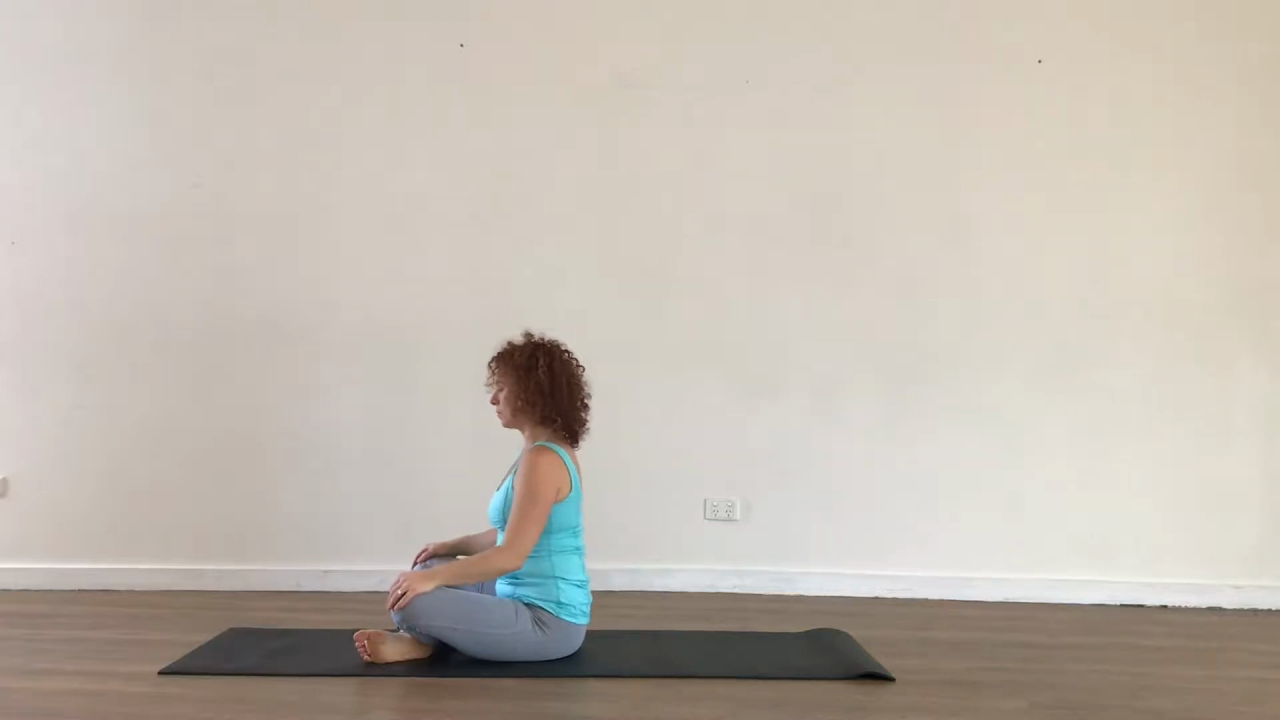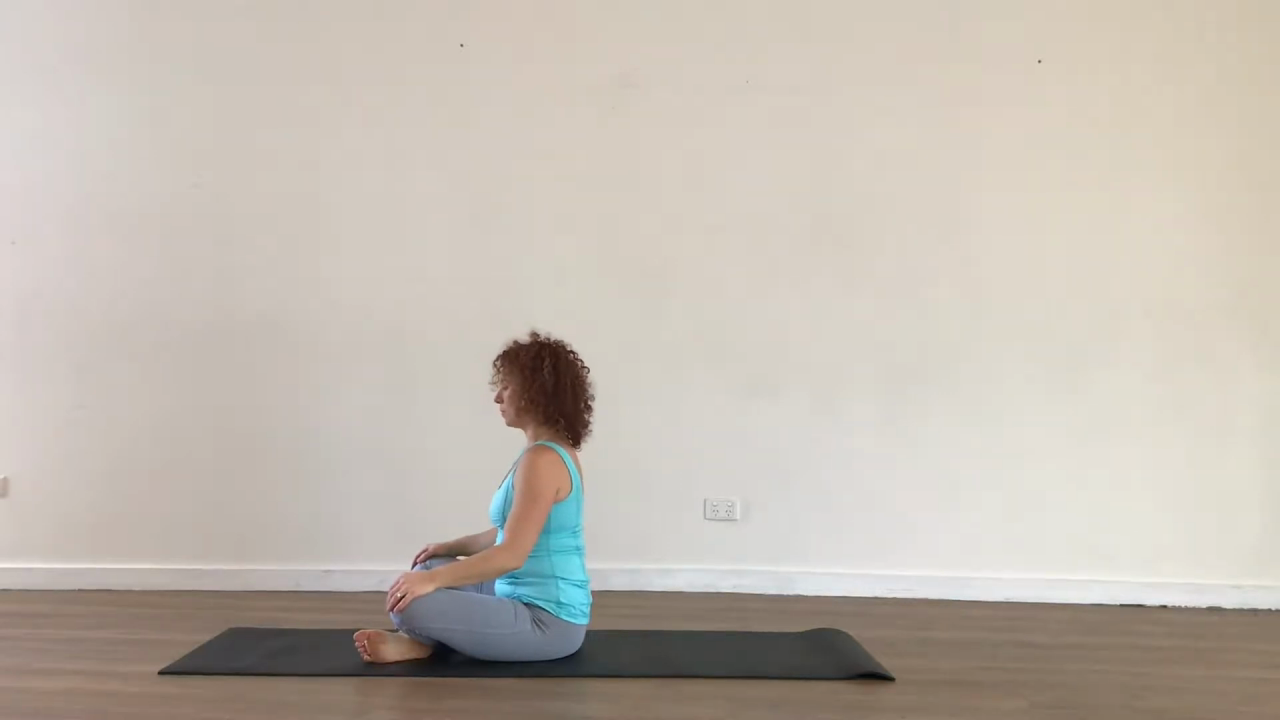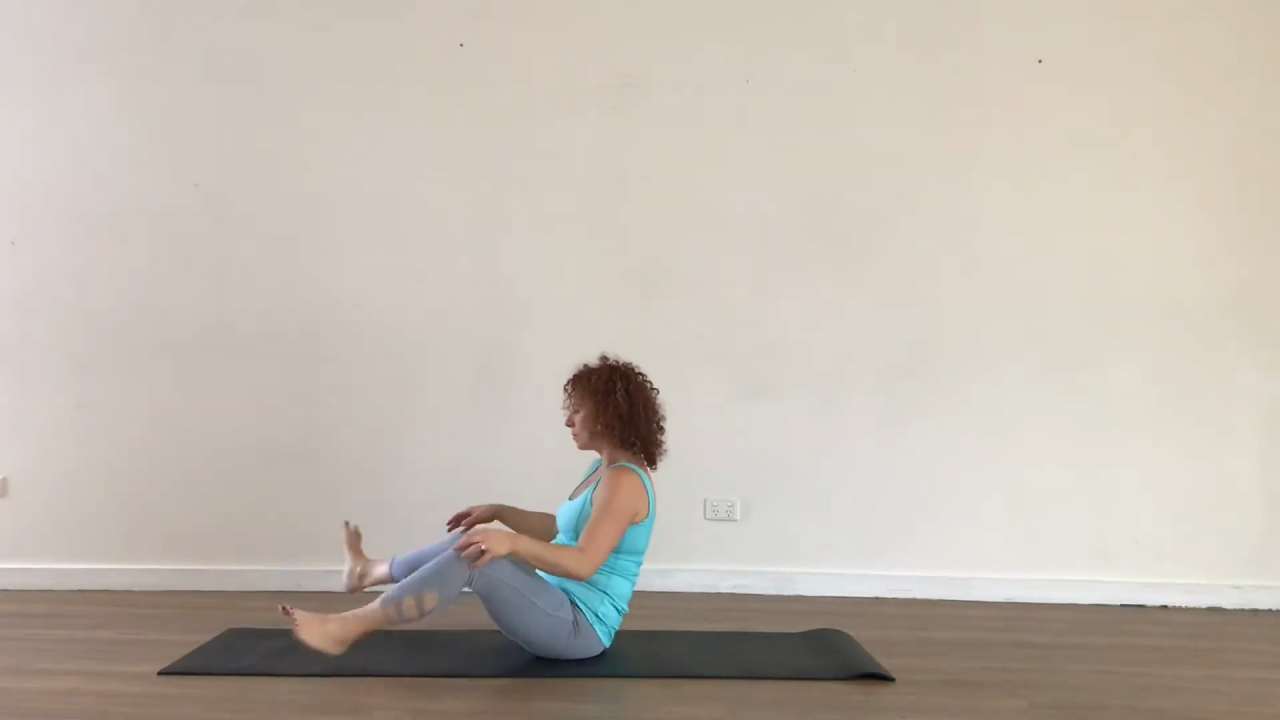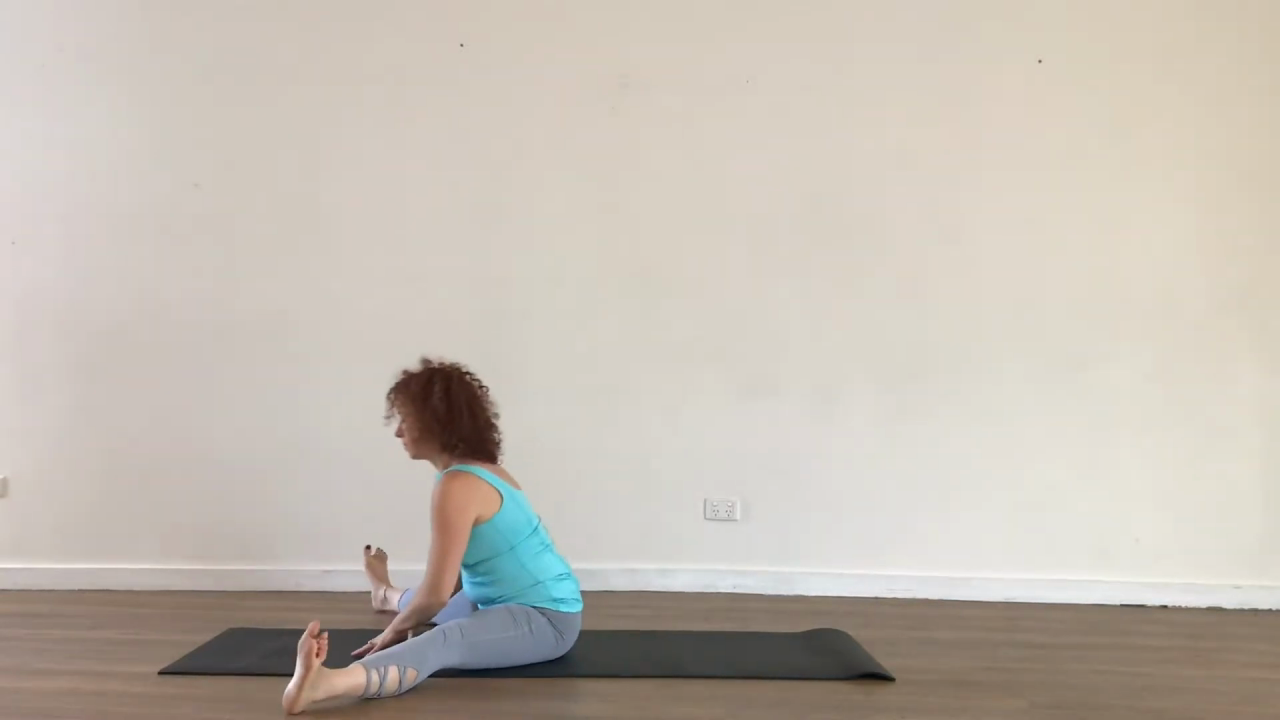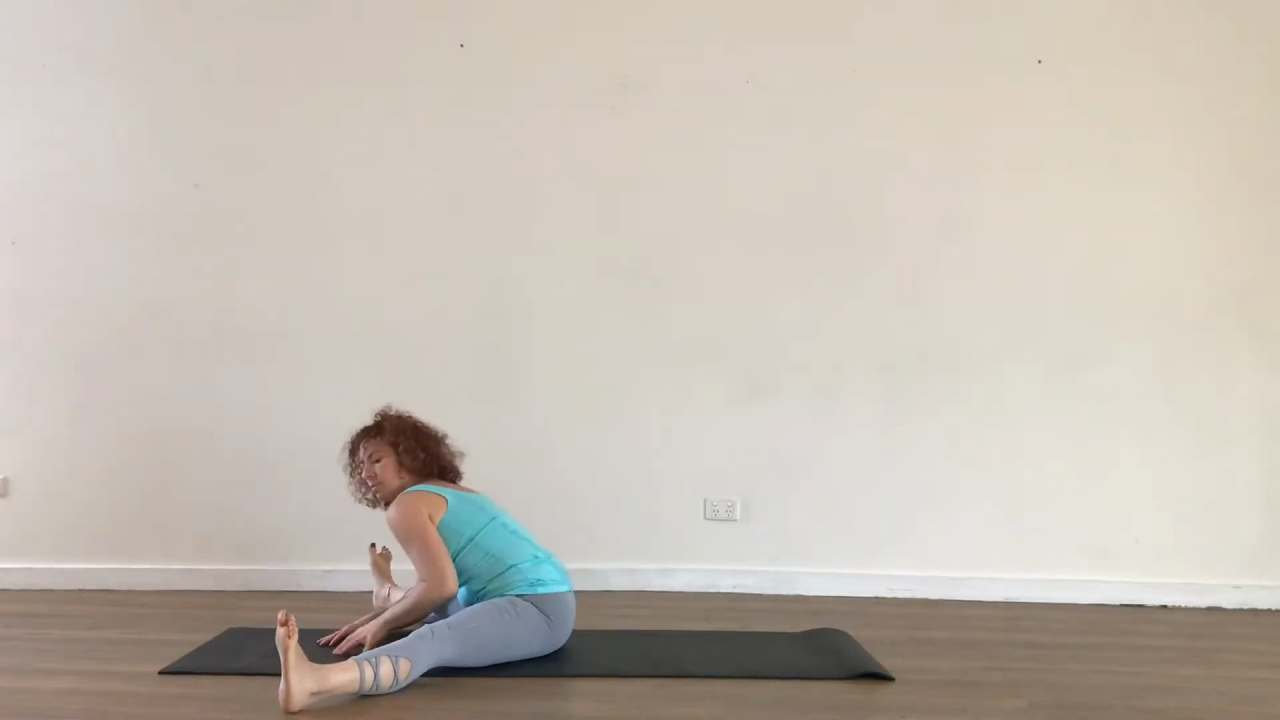
dt=1s
person 1, frame 1
left shoulder: (543, 460)
right shoulder: (549, 452)
left elbow: (512, 555)
right elbow: (512, 534)
left wrist: (434, 577)
right wrist: (450, 546)
left hip: (547, 623)
right hip: (532, 601)
left knee: (411, 600)
right knee: (430, 566)
left ankle: (419, 643)
person 1, frame 2
left shoulder: (542, 460)
right shoulder: (555, 452)
left elbow: (511, 555)
right elbow: (512, 532)
left wrist: (433, 580)
right wrist: (451, 547)
left hip: (547, 623)
right hip: (533, 603)
left knee: (412, 605)
right knee: (429, 567)
left ankle: (419, 641)
person 1, frame 3
left shoulder: (623, 481)
right shoulder: (606, 468)
left elbow: (583, 564)
right elbow: (558, 530)
left wrist: (510, 541)
right wrist: (497, 512)
left hip: (578, 626)
right hip: (563, 609)
left knee: (470, 560)
right knee: (464, 548)
left ankle: (344, 628)
right ankle: (371, 572)
person 1, frame 4
left shoulder: (456, 487)
right shoulder: (480, 470)
left elbow: (436, 591)
right elbow: (449, 583)
left wrist: (397, 628)
right wrist: (405, 616)
left hip: (546, 620)
right hip: (523, 603)
left knee: (441, 644)
right knee: (447, 607)
left ankle: (323, 684)
right ankle: (389, 595)
person 1, frame 5
left shoulder: (406, 507)
right shoulder: (448, 494)
left elbow: (441, 587)
right elbow: (437, 587)
left wrist: (380, 624)
right wrist: (372, 621)
left hip: (537, 610)
right hip: (543, 600)
left knee: (432, 643)
left ankle: (315, 683)
right ankle: (392, 594)
